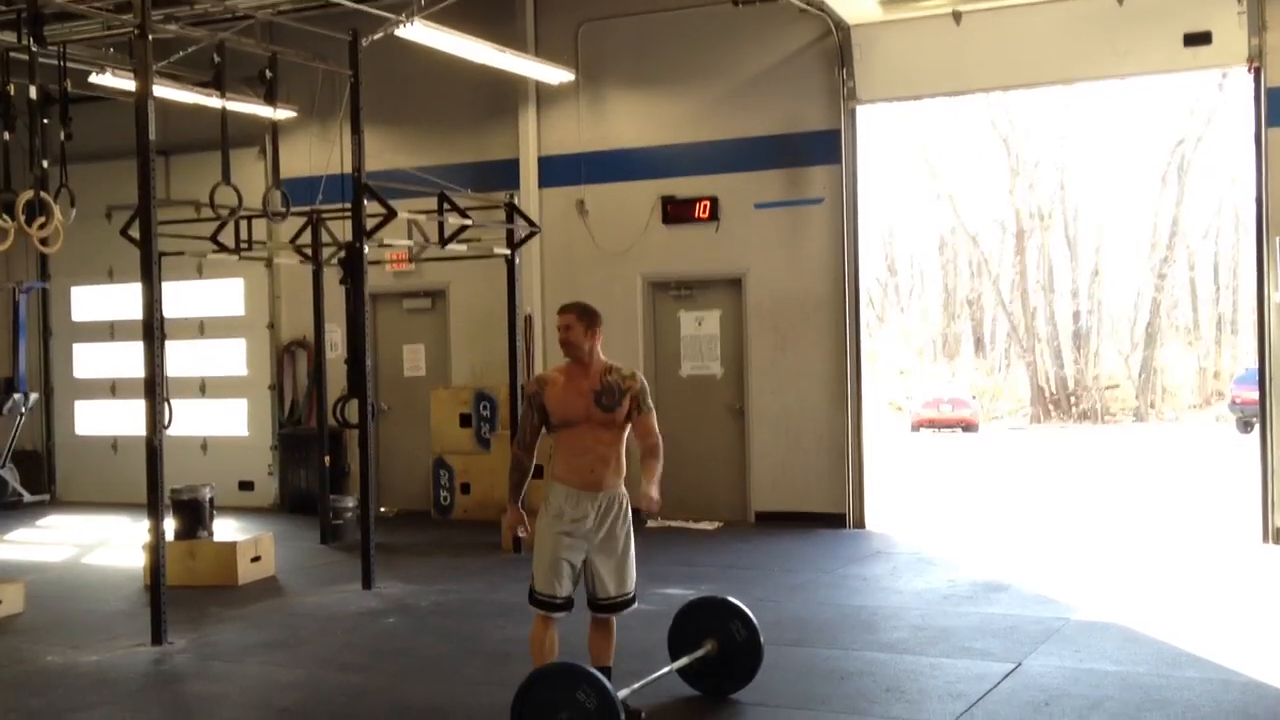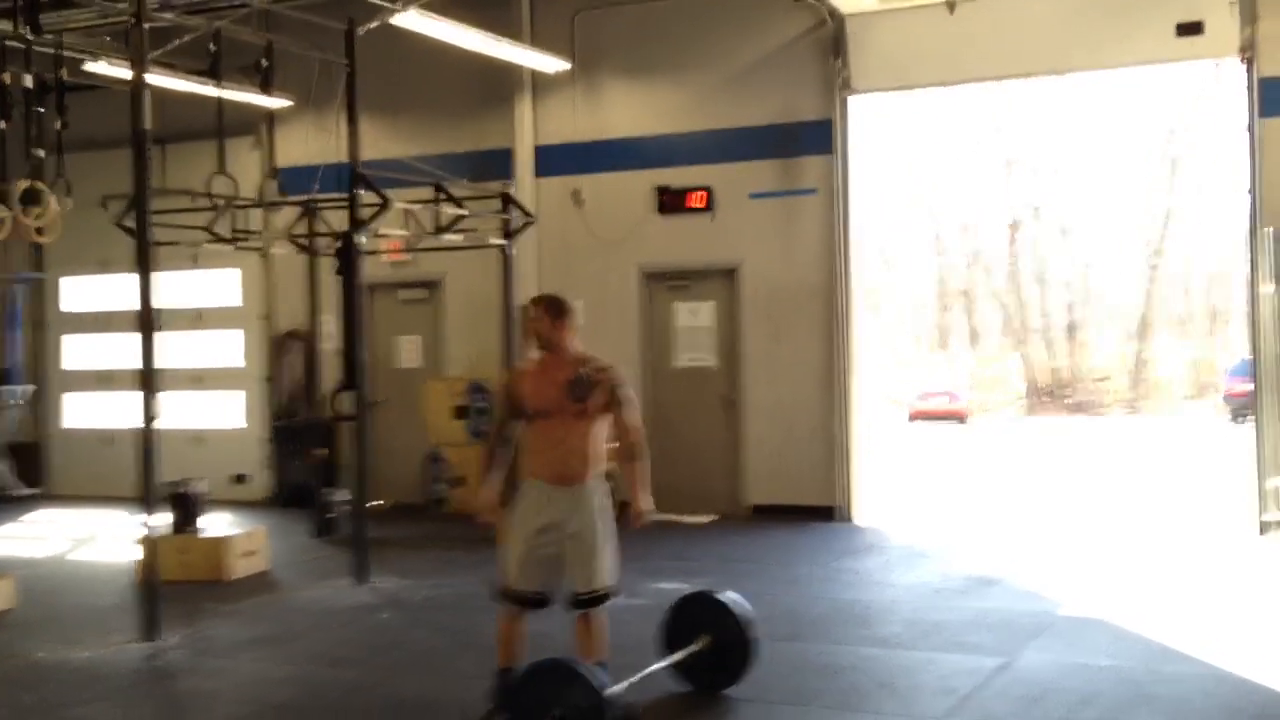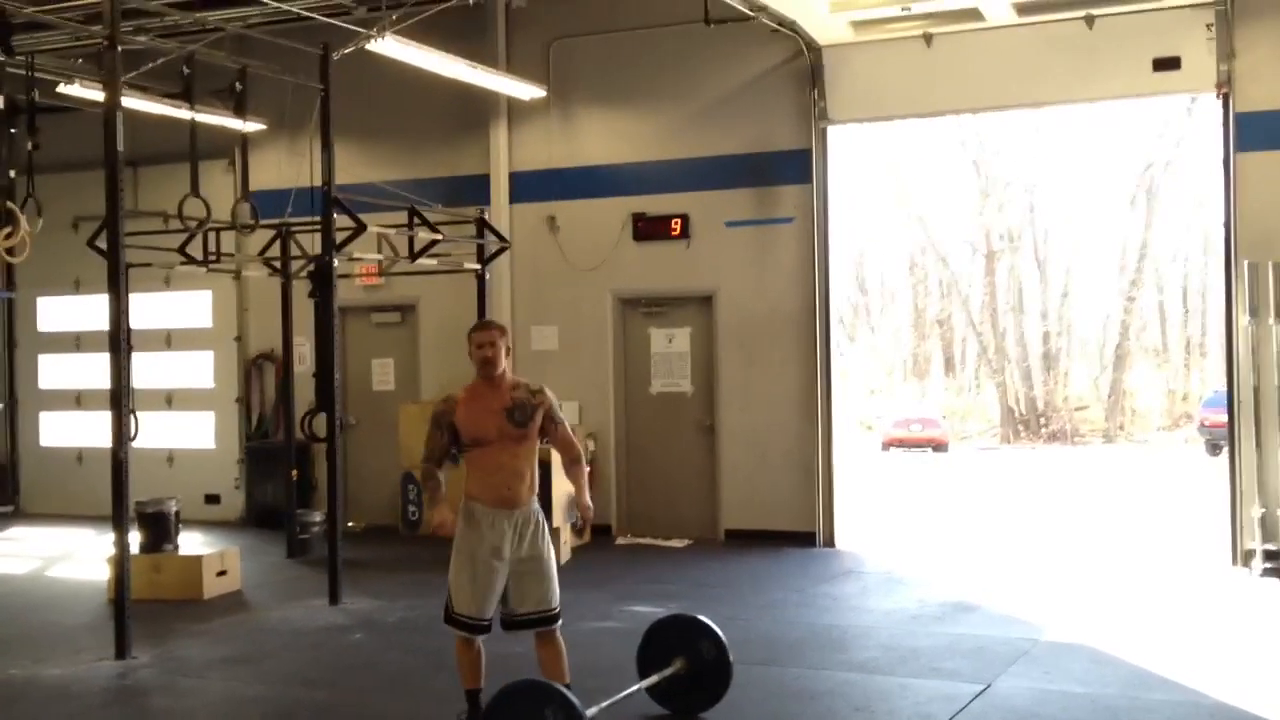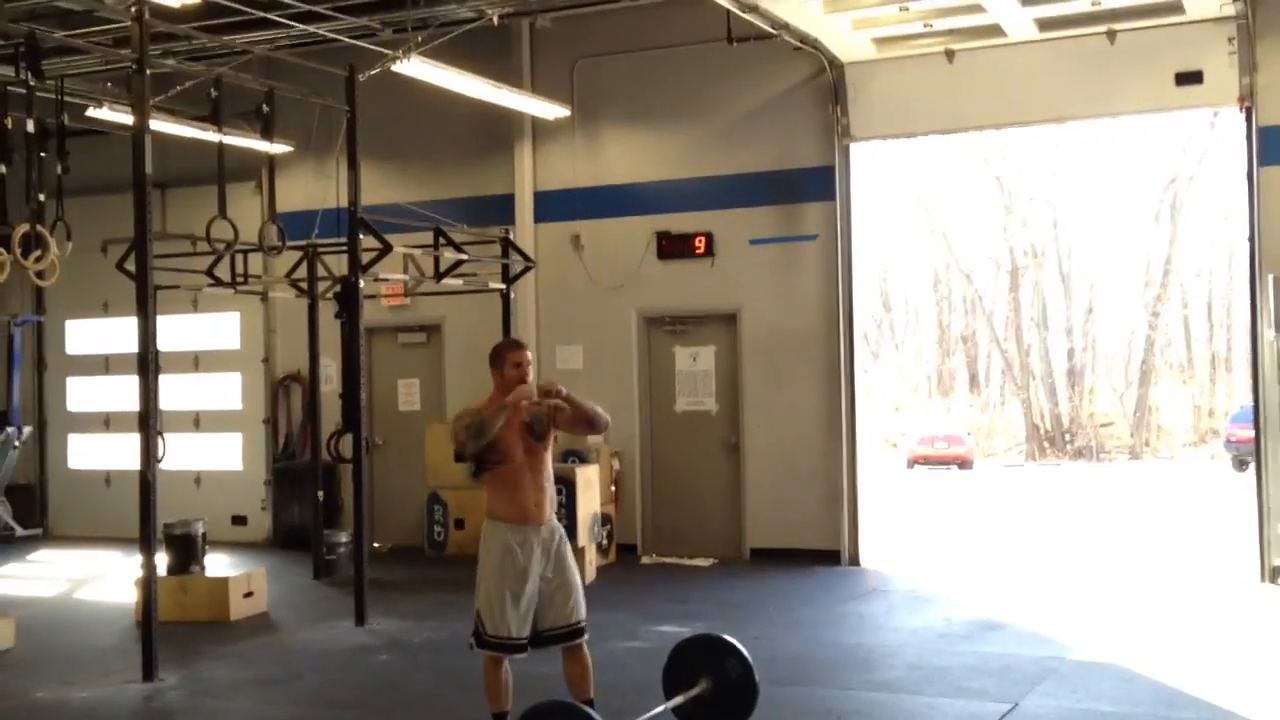
dt=0.4s
person 1, frame 1
left shoulder: (629, 383)
right shoulder: (544, 385)
left elbow: (651, 442)
right elbow: (524, 447)
left wrist: (650, 484)
right wrist: (514, 503)
left hip: (612, 504)
right hip: (563, 503)
left knee: (606, 608)
right knee: (549, 608)
person 1, frame 2
left shoulder: (602, 376)
right shoulder: (520, 378)
left elbow: (630, 436)
right elbow: (499, 436)
left wrist: (640, 490)
right wrist: (488, 487)
left hip: (585, 497)
right hip: (534, 496)
left knee: (589, 603)
right knee: (515, 601)
right ankle: (504, 691)
person 1, frame 3
left shoulder: (536, 398)
right shoulder: (452, 407)
left elbow: (569, 449)
right elbow: (431, 464)
left wrist: (581, 491)
right wrist: (437, 505)
left hip: (528, 520)
right hip: (479, 521)
left knee: (547, 623)
right knee: (468, 627)
person 1, frame 4
left shoulder: (546, 410)
right shoulder: (474, 417)
left elbow: (601, 423)
right elbow: (464, 444)
left wrist: (566, 397)
right wrist: (508, 404)
left hip: (551, 535)
right hip: (505, 539)
left knee: (574, 639)
right knee: (498, 646)
